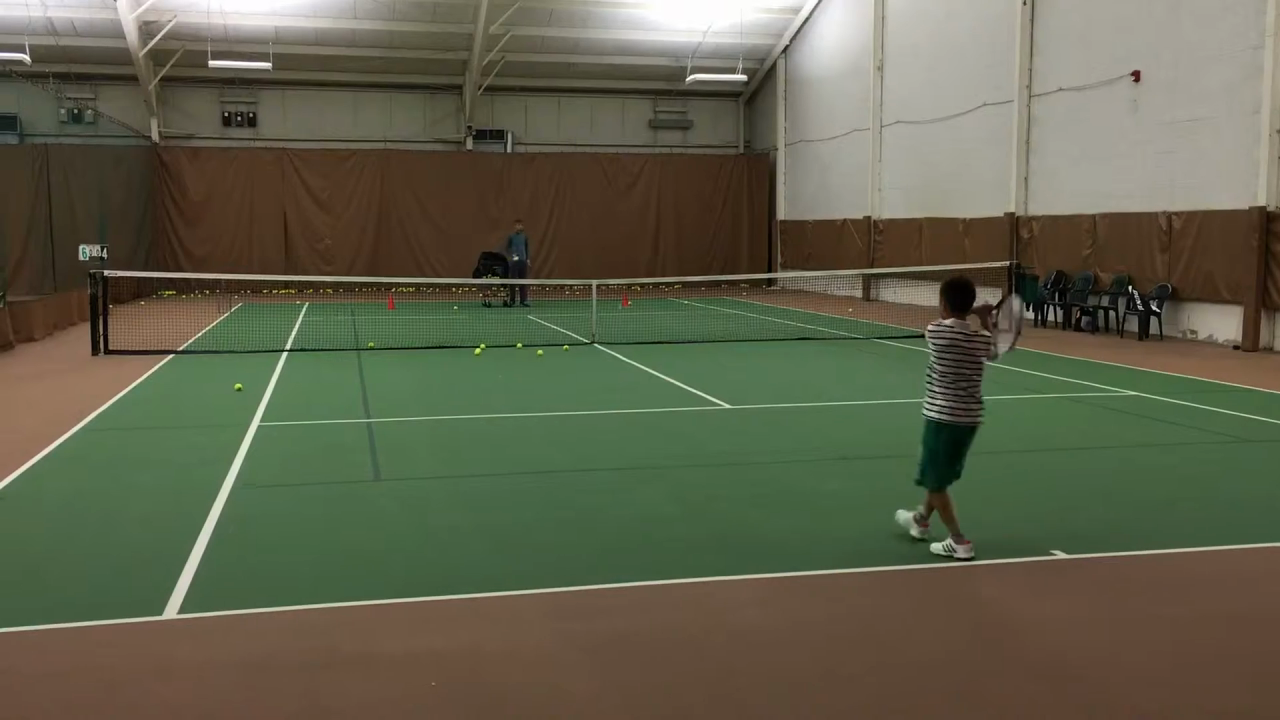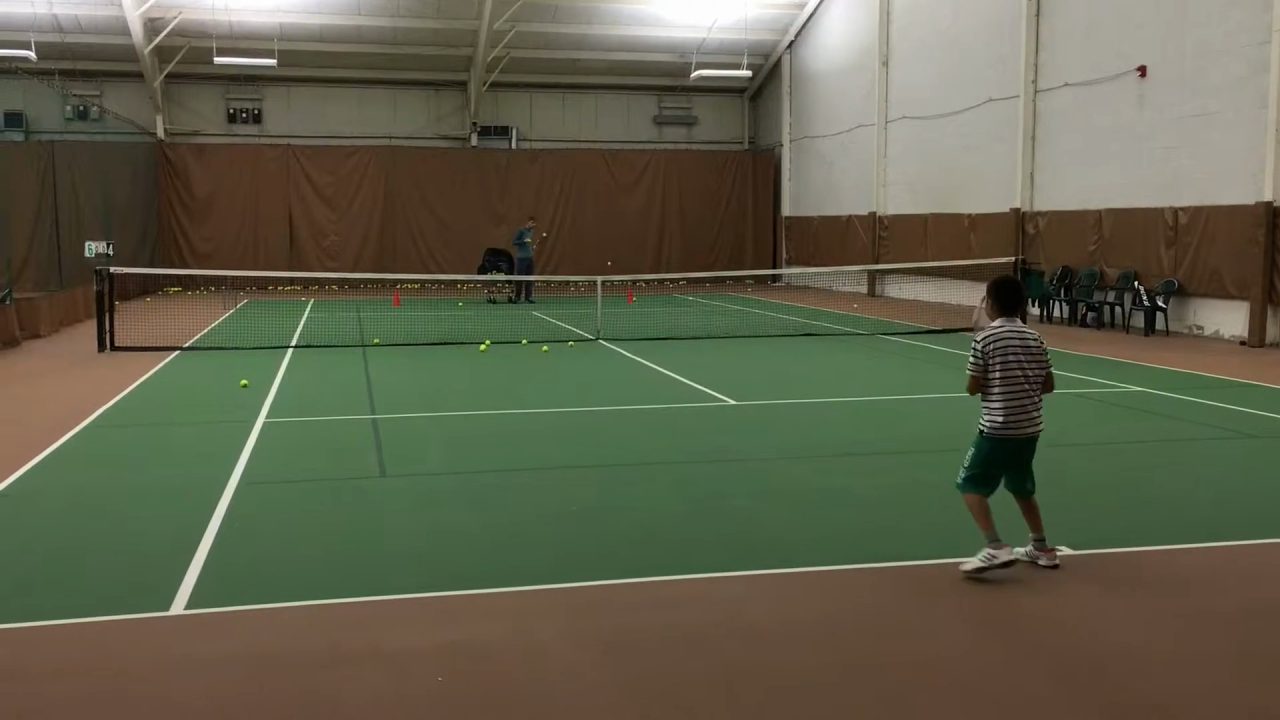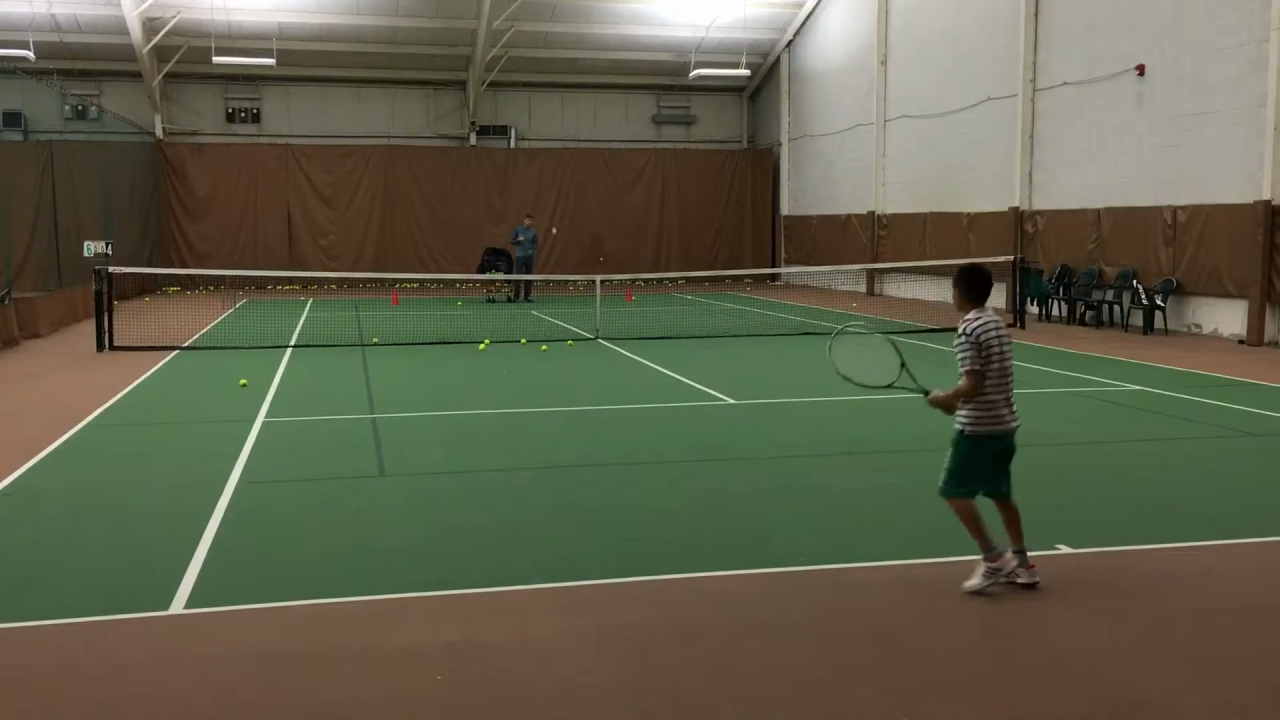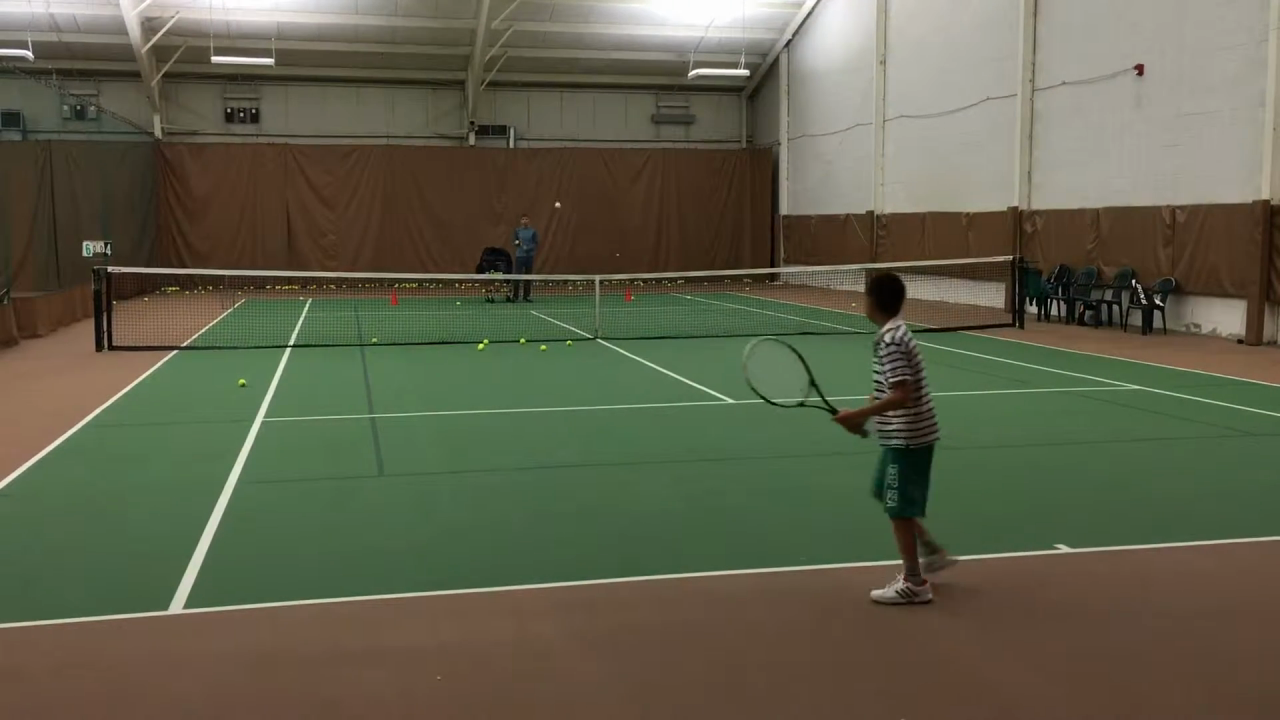
dt=0.5s
person 1, frame 1
left shoulder: (937, 331)
right shoulder: (983, 339)
left wrist: (972, 316)
right wrist: (984, 322)
left hip: (942, 417)
right hip: (971, 418)
left knee: (933, 481)
right knee: (942, 475)
left ankle: (959, 541)
right ankle: (921, 519)
person 1, frame 2
left shoulder: (984, 338)
right shoulder: (1034, 338)
left elbow: (973, 389)
right elbow: (1048, 385)
left hip: (998, 428)
right hip: (1030, 426)
left knee: (971, 486)
right knee: (1022, 488)
left ankle: (996, 547)
right ankle: (1041, 548)
person 1, frame 3
left shoulder: (968, 331)
right shoulder: (998, 325)
left elbow: (973, 385)
left wrist: (944, 399)
right wrist: (957, 400)
left hip: (978, 426)
right hip: (1004, 422)
left knee: (955, 492)
right knee: (1001, 494)
left ankle: (993, 558)
right ankle: (1021, 563)
person 1, frame 4
left shoulder: (891, 341)
right shoulder: (895, 333)
left elbow: (903, 396)
left wrist: (858, 414)
right wrist: (860, 415)
left hip: (909, 437)
right hip: (906, 434)
left knee: (899, 508)
right knee: (886, 495)
left ankle: (915, 583)
right ankle: (932, 552)
